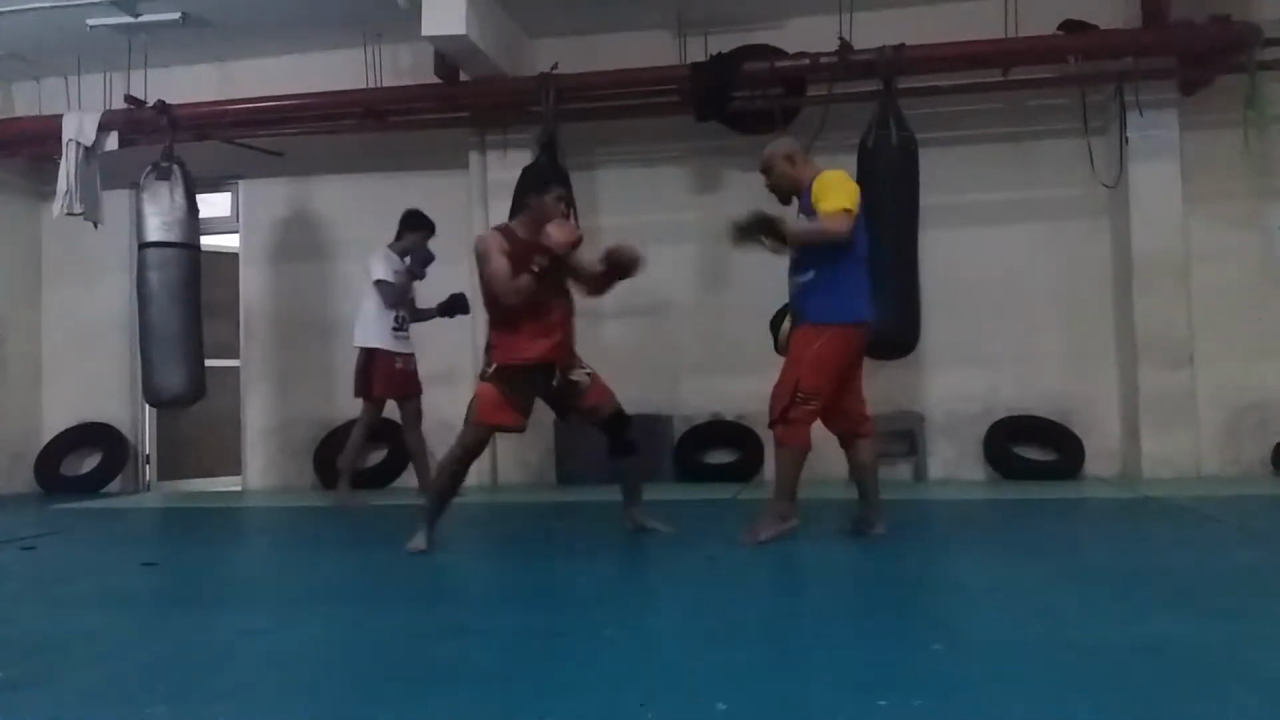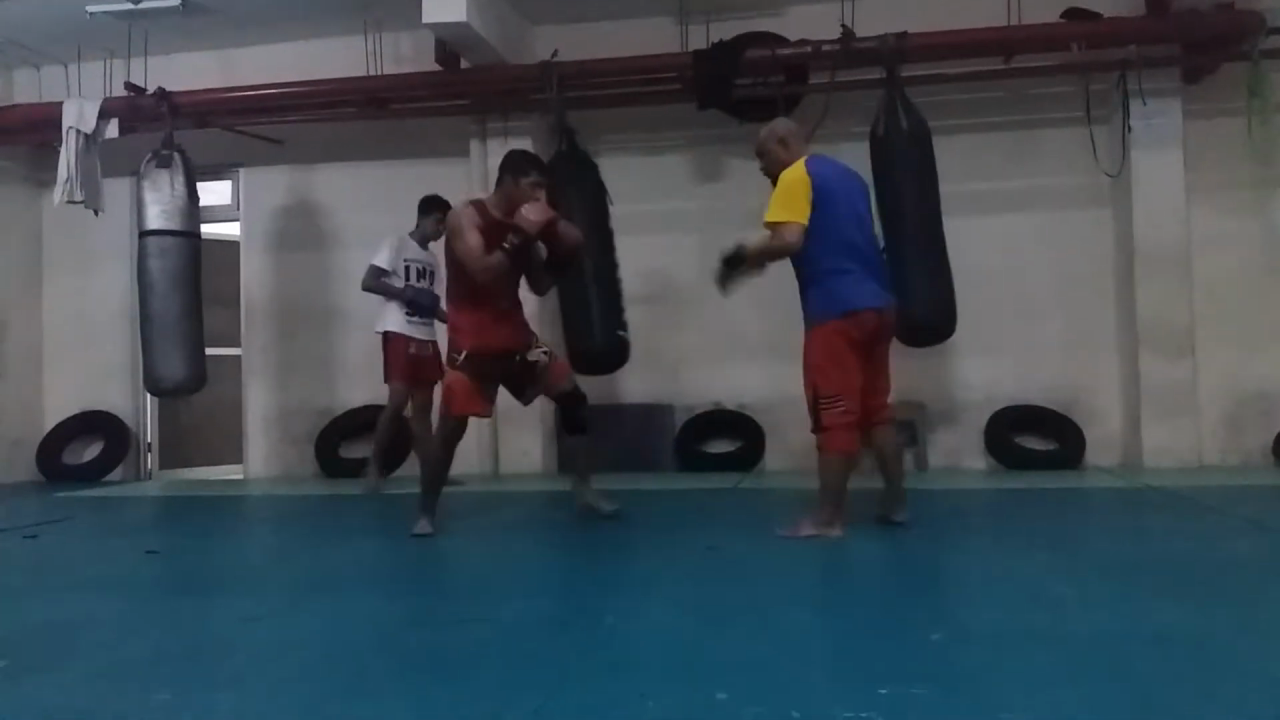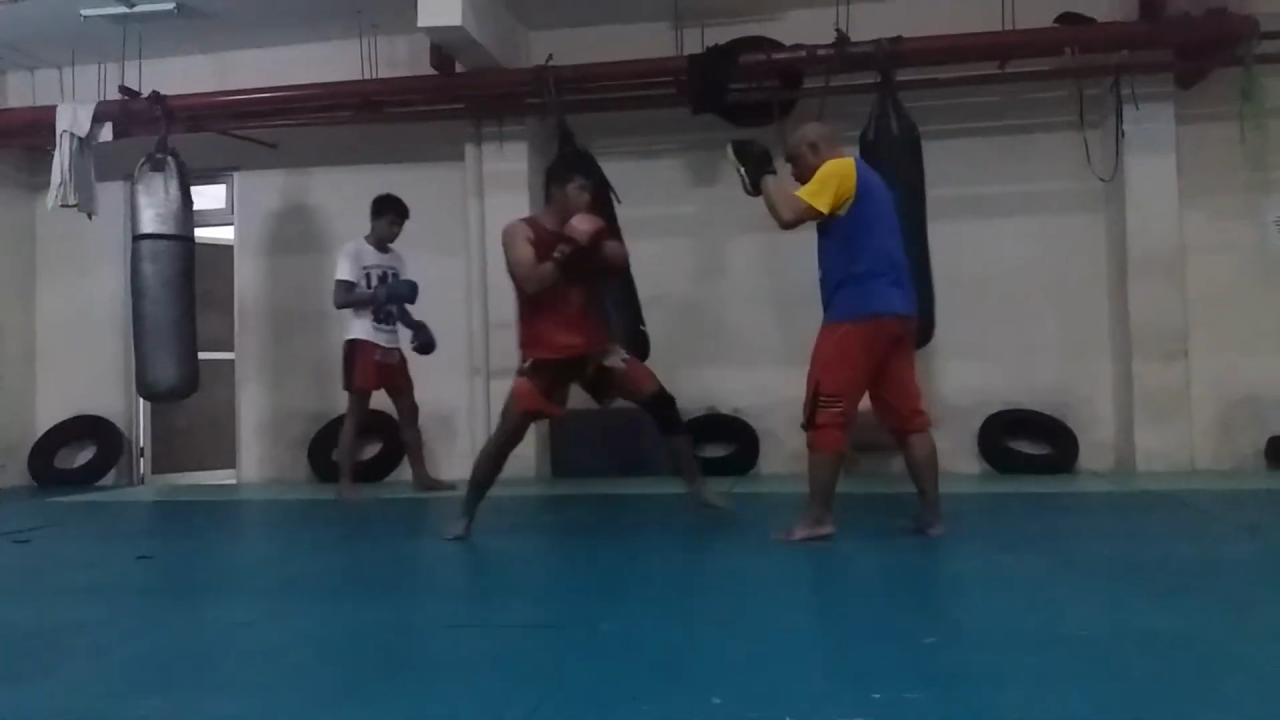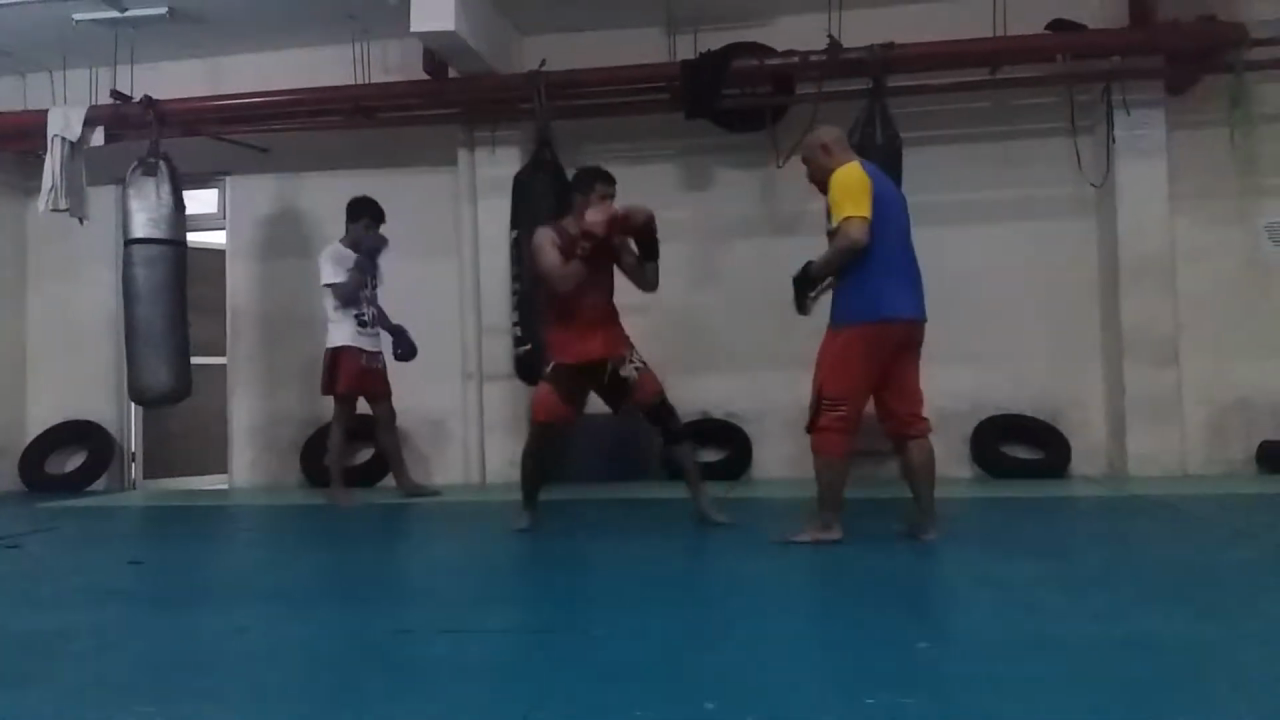
dt=0.5s
person 1, frame 1
left shoulder: (831, 182)
right shoulder: (811, 196)
left elbow: (836, 229)
left wrist: (776, 227)
left hip: (830, 319)
right hip: (841, 319)
left knee: (791, 410)
right knee: (851, 419)
left ankle: (781, 511)
right ankle: (871, 513)
person 1, frame 2
left shoulder: (795, 177)
right shoulder: (846, 174)
left elbow: (787, 241)
left wrist: (745, 257)
left hip: (835, 310)
right hip: (875, 304)
left knee: (833, 415)
right knee: (874, 410)
left ankle: (828, 517)
right ankle: (895, 500)
person 1, frame 3
left shoulder: (840, 171)
right shoulder: (867, 180)
left elbow: (789, 216)
left wrist: (762, 173)
left hip: (858, 313)
right hip: (897, 311)
left knee: (826, 414)
right knee: (907, 416)
left ankle: (818, 516)
right ankle: (931, 513)
person 1, frame 4
left shoulder: (847, 177)
right shoulder: (882, 184)
left elbow: (855, 238)
left wrist: (816, 271)
right wrist: (829, 276)
left hip: (864, 318)
right hip: (904, 316)
left knee: (830, 419)
right knee: (907, 421)
left ankle: (827, 522)
right ankle: (925, 519)
person 2, frame 1
left shoulder: (555, 236)
right shoulder: (492, 242)
left elbow: (594, 285)
right elbow: (510, 297)
left wrist: (615, 266)
right wrist: (546, 257)
left hip: (558, 358)
right hip: (510, 361)
left knee: (617, 421)
right knee: (470, 444)
left ankle: (635, 512)
right ankle: (425, 528)
person 2, frame 2
left shoulder: (524, 223)
right shoulder: (466, 217)
left elbow: (541, 286)
right elbow: (482, 273)
left wrist: (559, 250)
right wrist: (518, 238)
left hip: (516, 335)
right hip: (473, 340)
left knee: (572, 398)
right knee: (451, 427)
left ankle: (583, 489)
right ankle: (427, 513)
person 2, frame 3
left shoulder: (587, 228)
right shoulder: (520, 232)
left elbow: (614, 265)
right elbow: (531, 284)
left wrist: (607, 252)
right wrist: (568, 248)
left hip: (594, 345)
right hip: (546, 352)
left knee: (660, 403)
right knee: (509, 430)
left ankle: (696, 486)
right ankle: (466, 515)
person 2, frame 4
left shoulder: (613, 235)
right shoulder: (548, 237)
left elbow: (648, 283)
right elbow: (562, 284)
left wrist: (648, 239)
right wrist: (588, 241)
left hip: (612, 348)
right hip: (567, 354)
left knee: (663, 413)
right knee: (541, 434)
left ankle: (700, 499)
right ankle: (528, 509)
person 3, frame 1
left shoulder: (403, 266)
right shoulder: (380, 258)
right elbow: (391, 299)
left wrist: (441, 309)
right wrist: (413, 272)
left hip: (402, 351)
right hip: (378, 349)
left knee: (413, 418)
right knee: (368, 417)
left ankle: (426, 484)
right ankle: (344, 485)
person 3, frame 2
left shoulder: (433, 259)
right shoulder: (396, 245)
right elbow: (368, 282)
right wrist: (406, 294)
left hip: (426, 338)
right hip: (398, 334)
left knee: (423, 406)
right knee: (398, 401)
right ankle: (375, 465)
person 3, frame 3
left shoulder: (396, 259)
right shoulder: (353, 252)
right elbow: (340, 299)
left wrist: (415, 325)
right wrist: (380, 294)
left hip: (391, 345)
right hip: (363, 343)
left knee: (409, 410)
right knee: (356, 411)
left ankle: (420, 474)
right ankle: (345, 482)
person 3, frame 4
left shoulder: (371, 258)
right shoulder: (332, 255)
right elbow: (344, 297)
left wrist: (393, 329)
right wrist: (364, 263)
left hip: (372, 349)
right hip: (346, 348)
left knee: (386, 415)
right knee: (343, 416)
left ankle: (403, 480)
right ankle: (336, 486)
